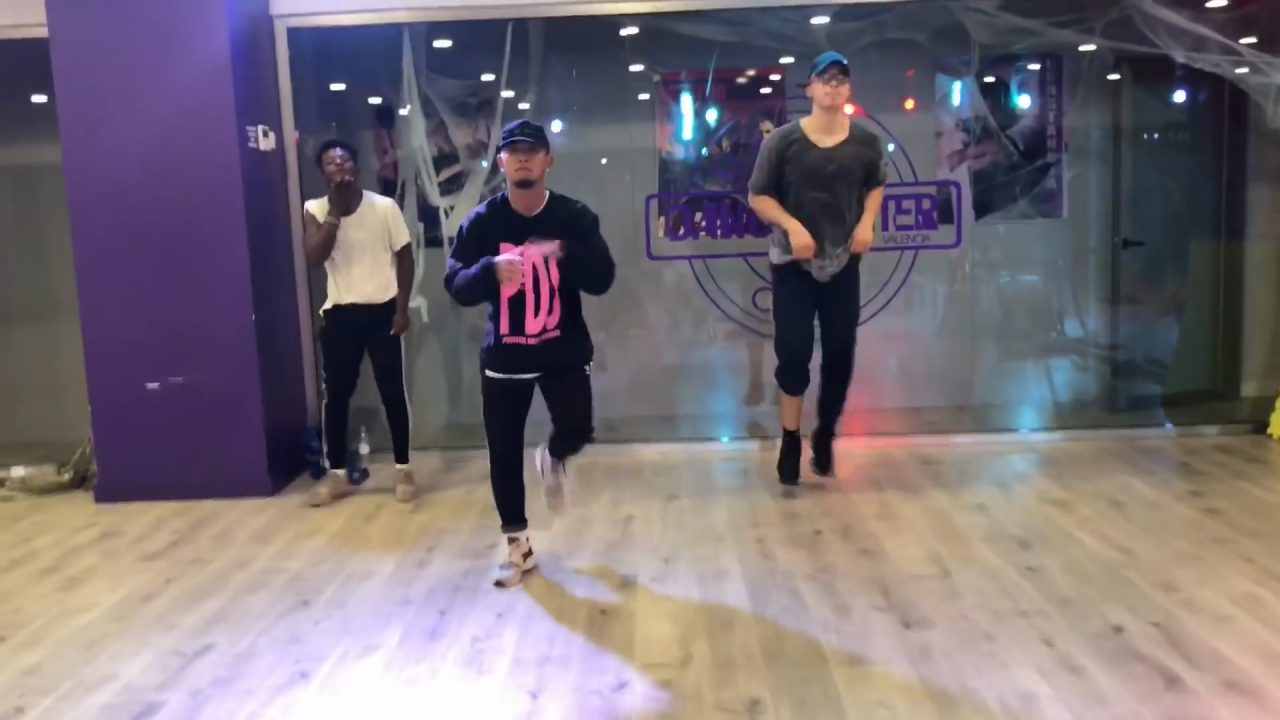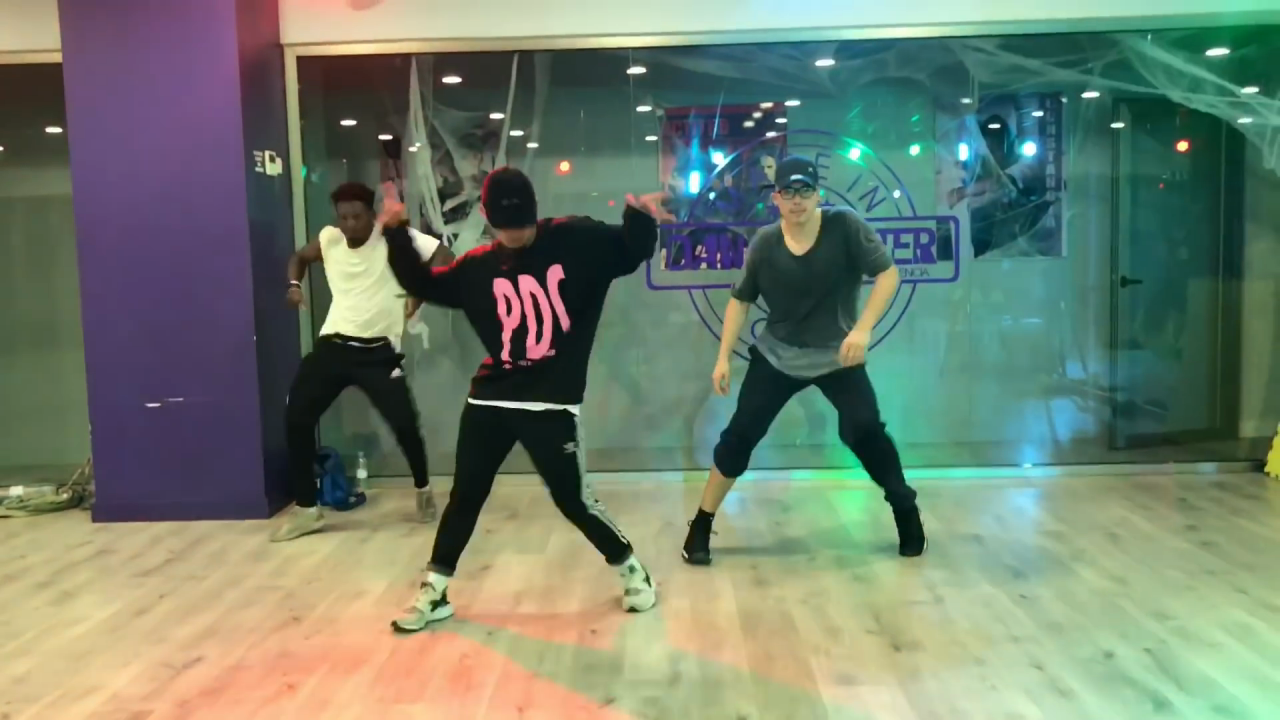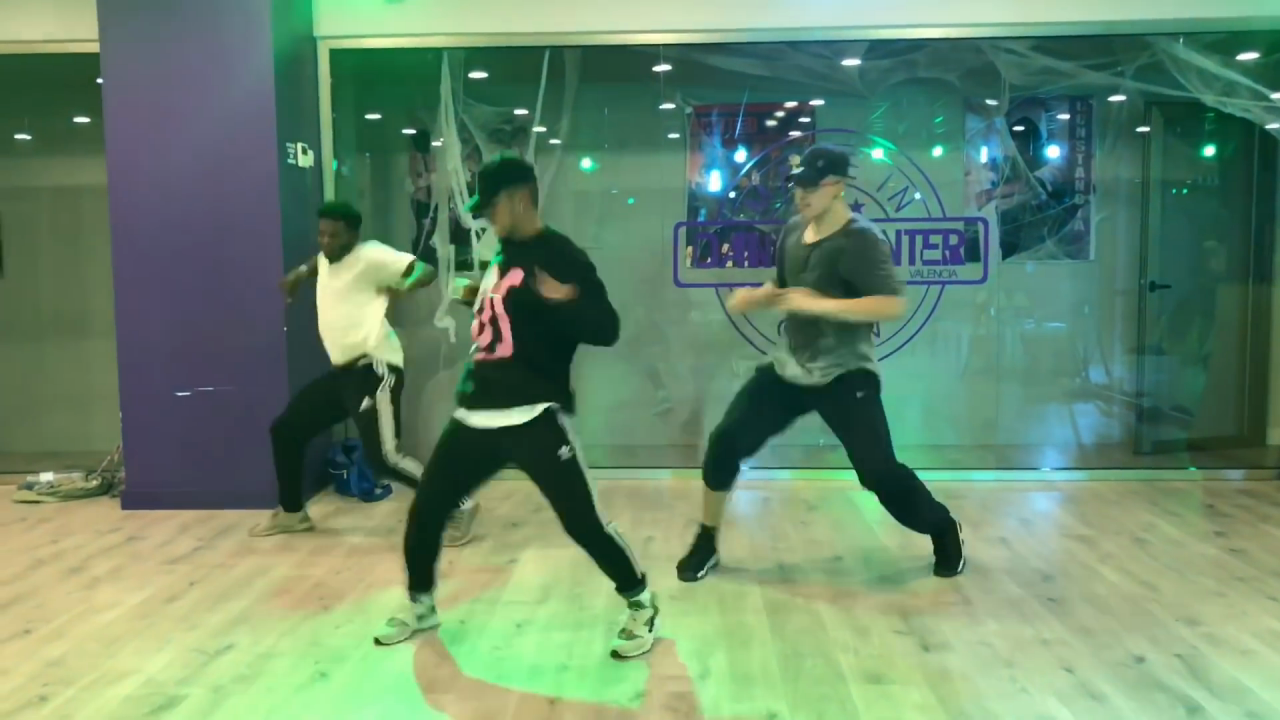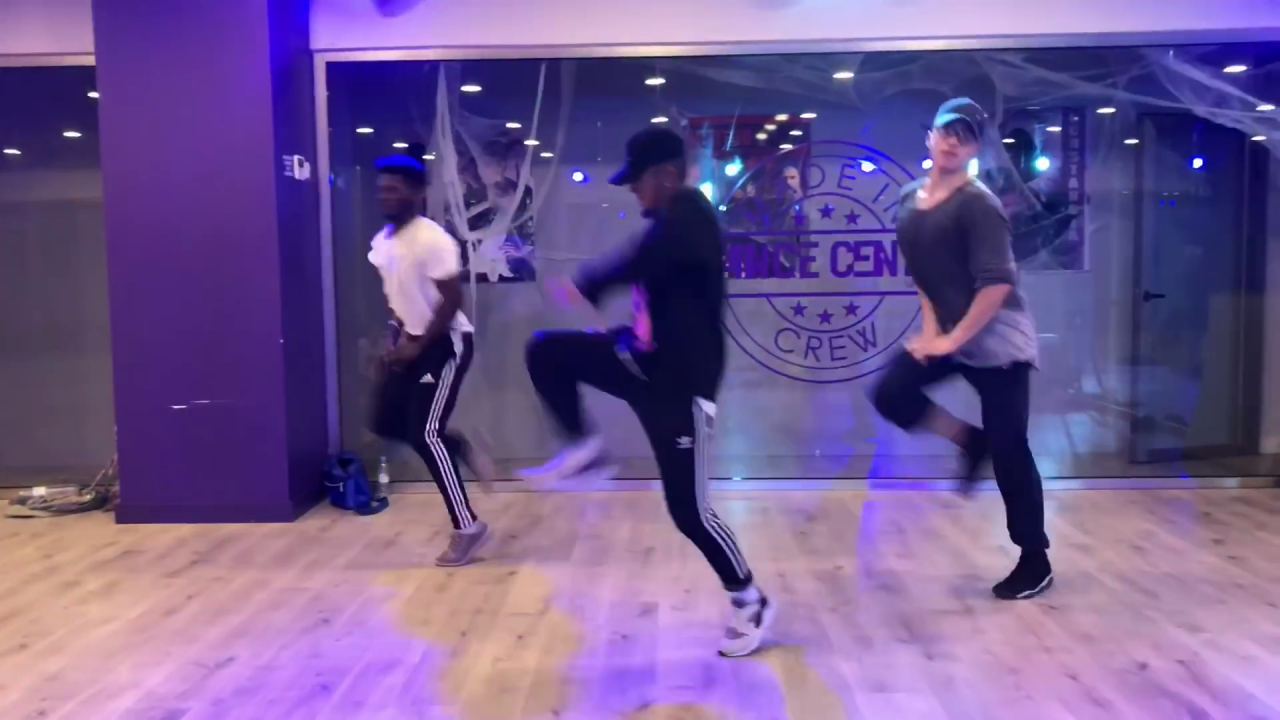
dt=1s
person 1, frame 1
left shoulder: (572, 215)
right shoulder: (481, 221)
left elbow: (600, 280)
right elbow: (458, 286)
left wrist: (576, 256)
right wrist: (496, 267)
left hip: (563, 350)
right hip: (504, 355)
left knee: (576, 430)
right knee: (504, 453)
left ankle: (553, 463)
right ankle: (517, 546)
person 1, frame 2
left shoulder: (576, 239)
right shoulder: (479, 265)
left elbow: (630, 252)
right elbow: (425, 285)
left wrist: (644, 218)
right wrist: (397, 234)
left hip: (555, 398)
right hip: (493, 397)
left knee: (572, 501)
right knee: (466, 492)
left ankle: (629, 567)
right ankle: (435, 591)
person 1, frame 3
left shoulder: (561, 256)
right shoulder: (505, 255)
left elbow: (604, 328)
left wrist: (564, 303)
right wrist: (485, 299)
left hip: (535, 415)
right hip: (476, 415)
left knee: (582, 521)
right knee: (426, 512)
left ankle: (640, 605)
right ankle: (420, 606)
person 1, frame 4
left shoulder: (689, 215)
right shoulder: (678, 224)
left elbow: (639, 262)
left wrist: (587, 286)
left hip: (681, 383)
right hip: (642, 361)
left knee: (689, 510)
right knee: (544, 350)
left ankle: (749, 603)
right ankle: (582, 445)
person 2, frame 1
left shoulder: (866, 141)
right shoulder: (784, 140)
left elbow: (875, 186)
right elbow: (757, 196)
left wrist: (867, 222)
right wrist: (791, 226)
left hip: (842, 259)
right hip: (793, 261)
left knee: (841, 350)
right knee: (794, 350)
left ankle: (824, 438)
right ankle: (791, 440)
person 2, frame 2
left shoulder: (844, 226)
right shoulder: (764, 244)
left elbow: (887, 274)
right elbow: (740, 297)
left wrist: (862, 328)
right wrist: (724, 356)
left hip: (838, 356)
right hip: (777, 355)
left knee: (865, 432)
right knee: (740, 435)
left ankle: (906, 514)
right ankle: (700, 526)
person 2, frame 3
left shoulder: (860, 238)
right shoulder: (792, 232)
left elbow: (890, 305)
left wrist: (818, 304)
right wrist: (754, 297)
left hip: (846, 374)
right hip: (790, 368)
left knee: (879, 470)
right knee: (725, 444)
left ankle: (943, 530)
right ankle: (706, 541)
person 2, frame 4
left shoulder: (975, 204)
right shoulder: (910, 198)
left elbow: (998, 282)
left wrist: (956, 336)
right wrist: (930, 319)
left hip: (995, 337)
right hip: (943, 331)
left knee: (1008, 446)
right knee: (890, 395)
left ankle: (1035, 558)
right ankle: (971, 441)
person 3, frame 1
left shoulder: (384, 207)
right shoulder: (315, 211)
left elbow: (405, 257)
right elbow: (315, 259)
left wrist: (402, 307)
right wrist: (335, 213)
left hip: (382, 311)
right hip: (340, 313)
left knee: (392, 392)
right knee: (336, 394)
left ankle: (403, 470)
right ankle: (337, 474)
person 3, frame 2
right shoulder: (328, 239)
left elbow: (444, 255)
right elbow: (298, 258)
right wrist: (294, 284)
left hip: (377, 350)
right hip: (332, 345)
left knee: (405, 423)
right knee: (296, 419)
left ankle: (424, 493)
right ankle: (306, 510)
person 3, frame 3
left shoulder: (370, 256)
right shoulder: (325, 261)
left elbow: (424, 272)
left wrist: (404, 285)
right wrist: (297, 278)
left hip: (374, 369)
right hip: (343, 371)
left knee: (382, 457)
right knee: (285, 429)
left ankle: (459, 506)
right ankle: (291, 512)
person 3, frame 4
left shoulder: (432, 240)
right shoulder: (384, 239)
left elbow: (451, 301)
left wrist: (416, 346)
right wrist: (396, 338)
left hip: (444, 343)
right hip: (415, 340)
left knee: (426, 434)
right knee: (386, 422)
left ankle: (467, 529)
right ankle: (463, 451)
